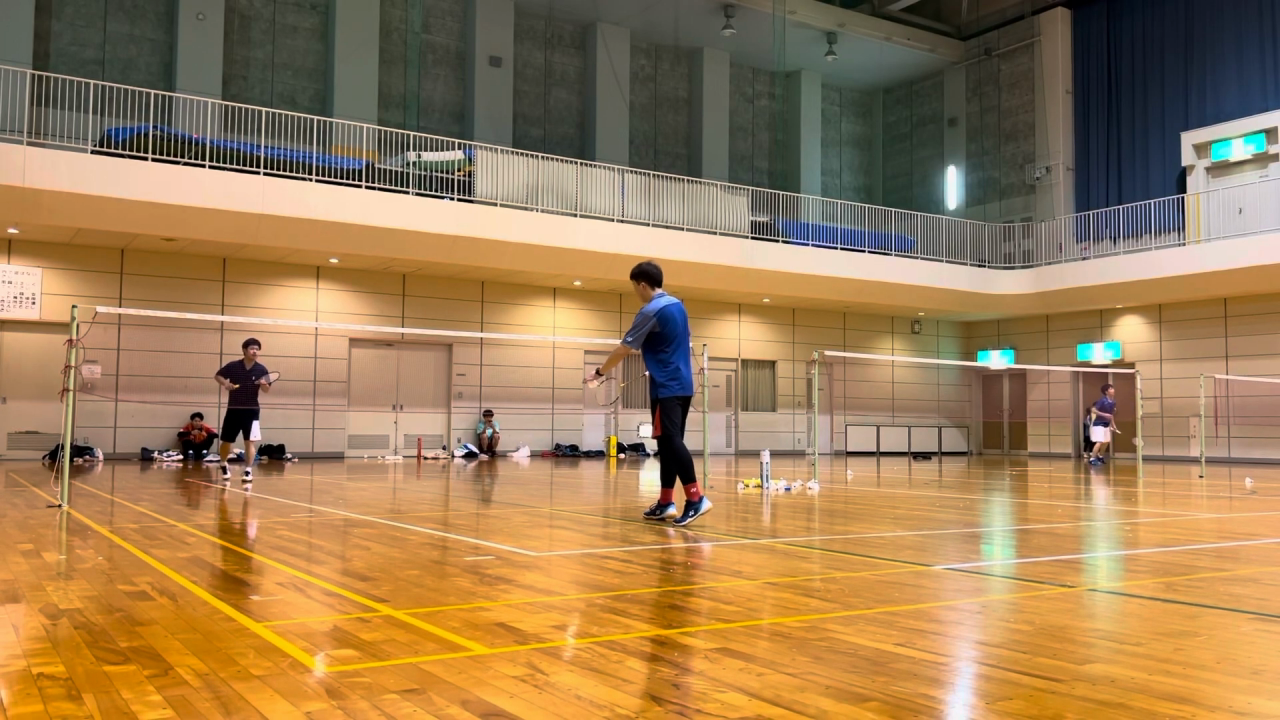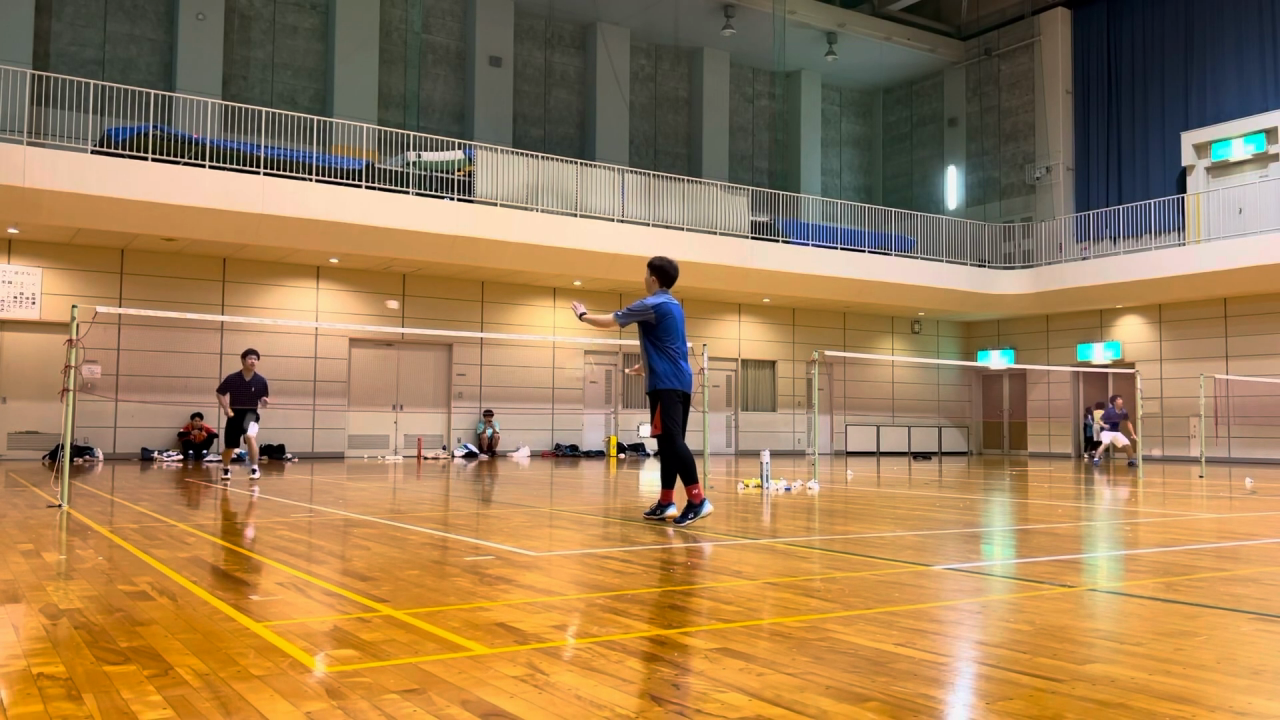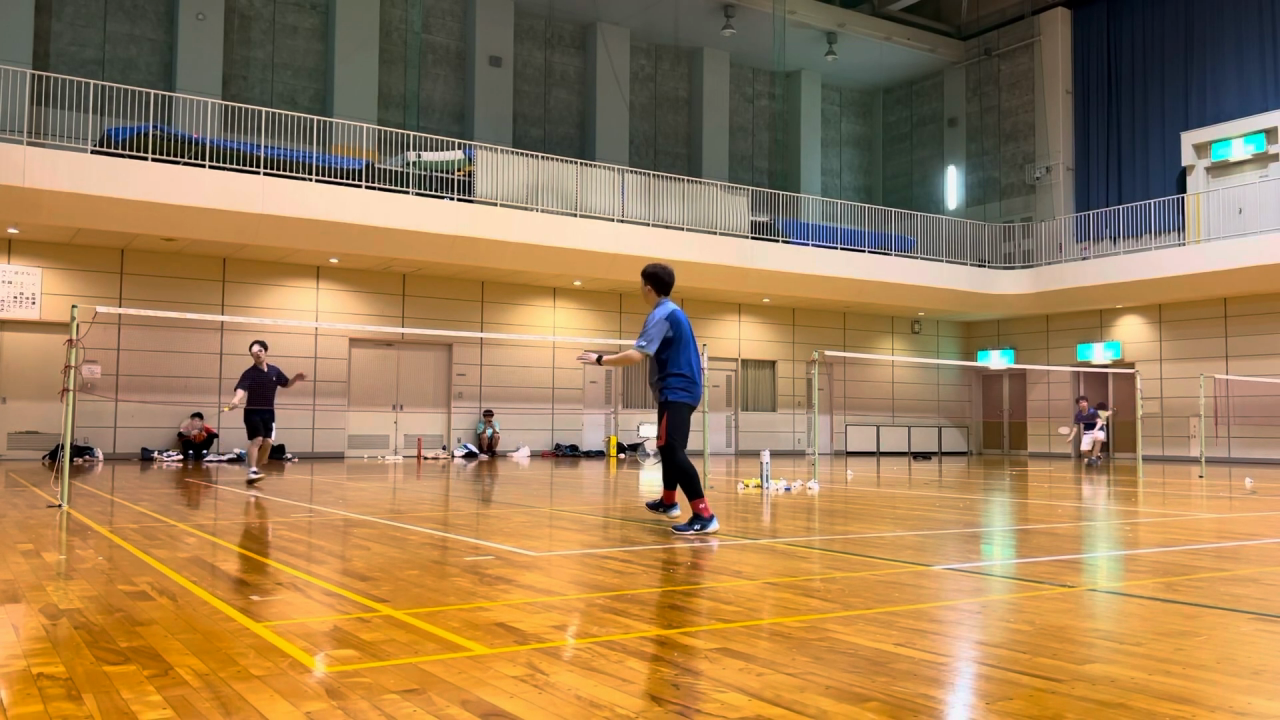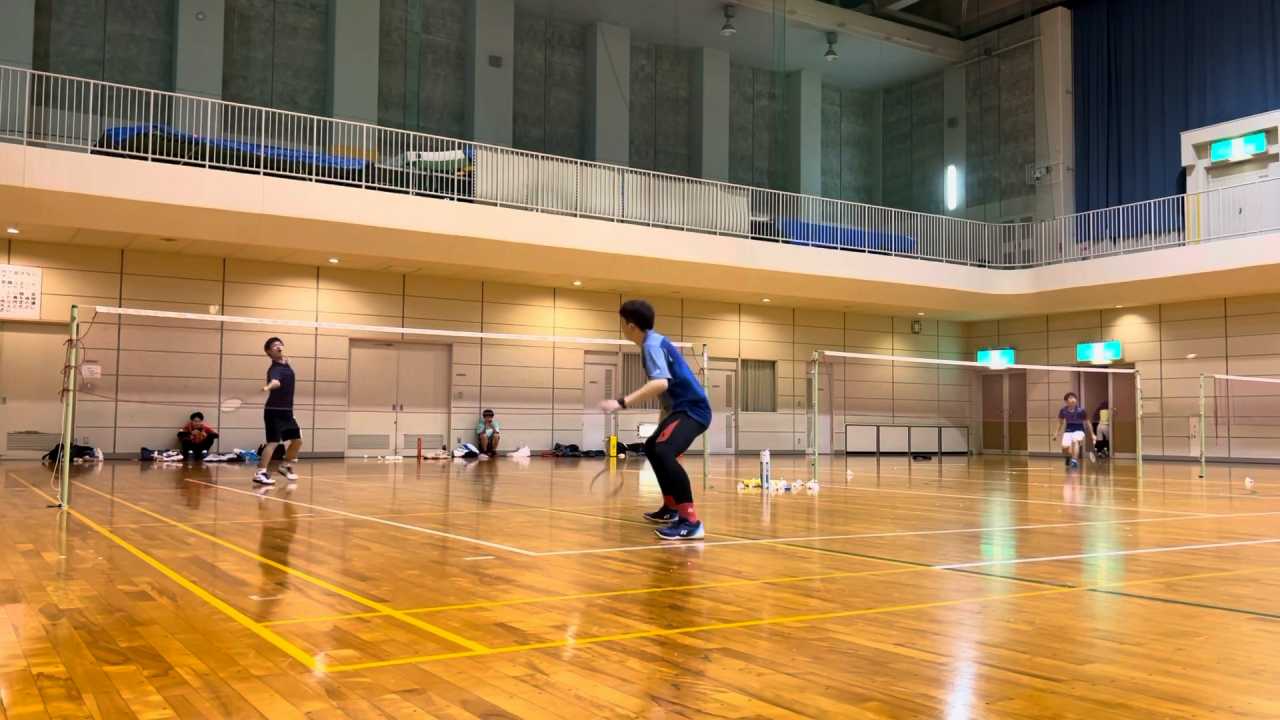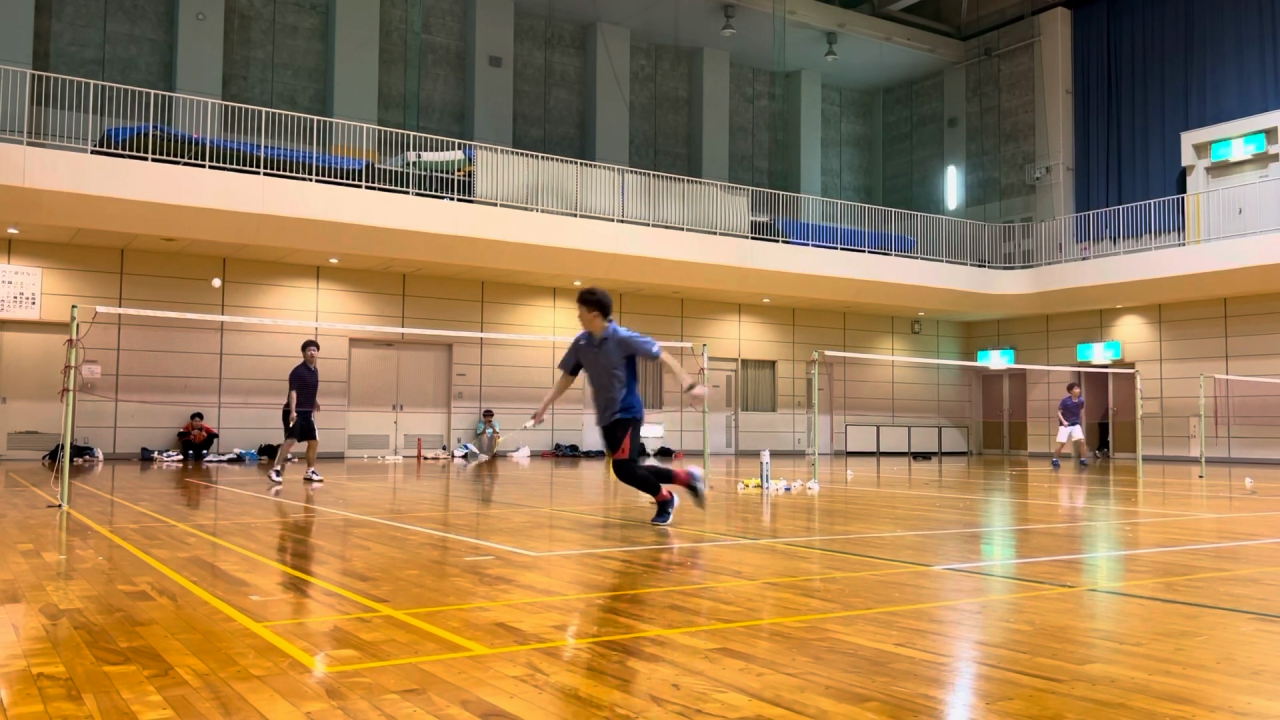
dt=0.4s
person 1, frame 1
left shoulder: (651, 312)
right shoulder: (678, 306)
left elbow: (624, 350)
left wrist: (599, 373)
left hip: (667, 387)
right hip: (682, 384)
left knee: (671, 441)
right knee: (667, 442)
left ankle: (696, 499)
right ankle: (666, 503)
person 1, frame 2
left shoulder: (651, 305)
right shoulder: (673, 306)
left elbow: (610, 321)
left wrist: (583, 314)
right wrist: (644, 366)
left hip: (666, 383)
right hip: (679, 381)
left knee: (671, 439)
right knee: (667, 441)
left ankle: (697, 500)
right ankle: (666, 503)
person 1, frame 3
left shoulder: (660, 316)
right shoulder: (672, 313)
left elbow: (636, 356)
left wrist: (599, 359)
left hip: (677, 393)
right hip: (676, 391)
left knee: (672, 450)
right knee: (667, 448)
left ankle: (704, 515)
right ankle: (669, 501)
person 1, frame 4
left shoulder: (654, 345)
right shoulder: (654, 343)
left elbow: (661, 382)
left wrist: (622, 402)
right wrist: (667, 418)
left hip: (692, 411)
right hip: (683, 410)
left knee: (661, 452)
right knee: (655, 448)
left ankle: (690, 522)
right ankle: (671, 507)
person 1, frame 5
left shoulder: (624, 338)
right shoulder: (581, 343)
left elbow: (662, 356)
right elbow: (566, 377)
left wrist: (688, 384)
right wrist: (544, 406)
left hip: (626, 414)
right hip: (606, 417)
left knee: (624, 470)
right knee: (627, 469)
left ankle: (664, 499)
right ankle: (687, 477)
